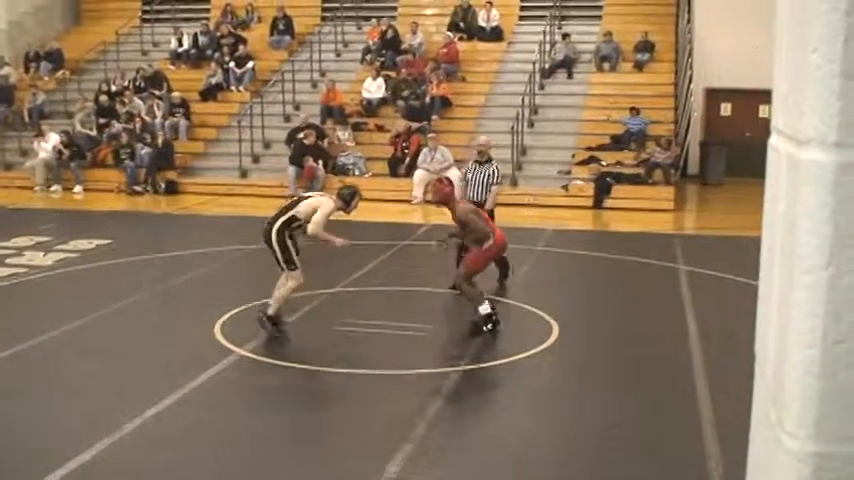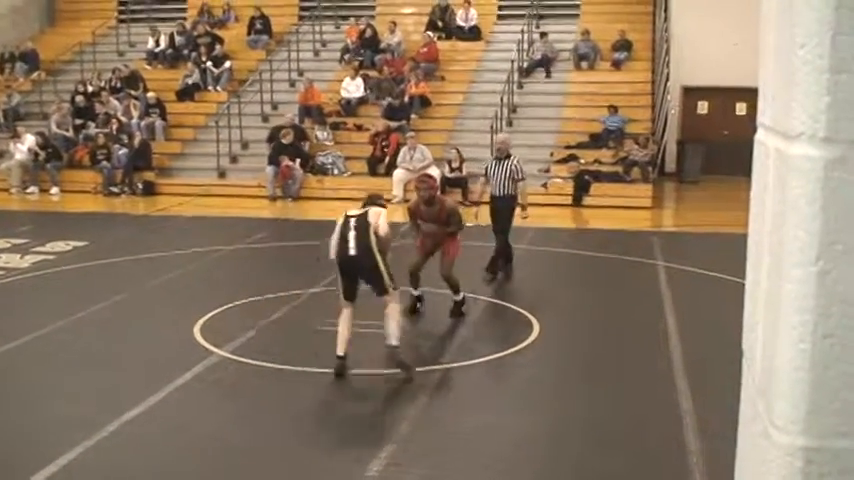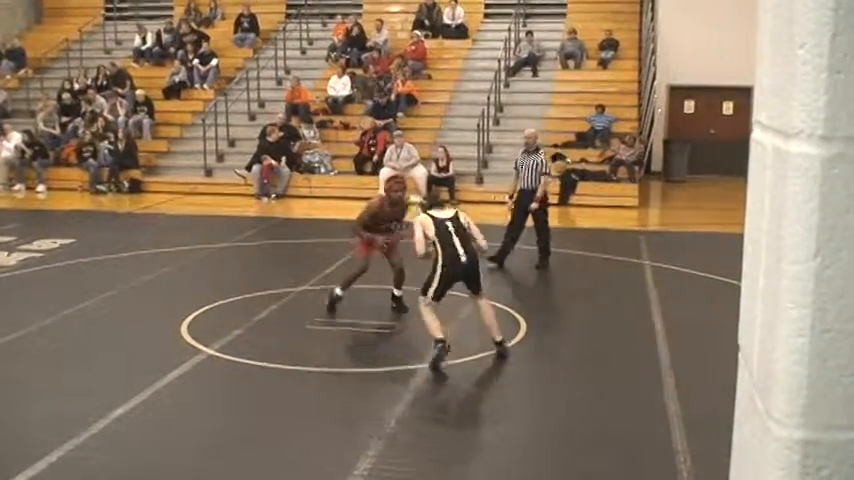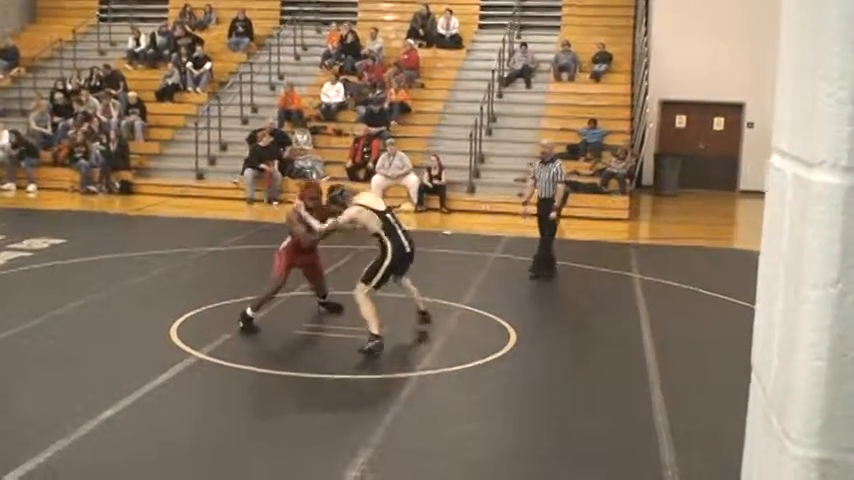
dt=0.7s
person 1, frame 1
left shoulder: (323, 199)
right shoulder: (329, 203)
right elbow: (312, 230)
left wrist: (317, 233)
right wrist: (334, 240)
left hip: (277, 228)
right hip: (278, 233)
left knee: (290, 272)
right knee: (296, 279)
left ankle: (274, 314)
right ankle: (269, 316)
person 1, frame 2
left shoulder: (345, 218)
right shoulder: (380, 211)
left elbow: (333, 255)
right elbow: (383, 232)
right wrist: (385, 250)
left hip: (345, 261)
right hip: (368, 257)
left knee: (347, 309)
right knee: (393, 302)
left ankle: (340, 360)
right ankle: (394, 349)
person 1, frame 3
left shoulder: (421, 219)
right shoulder: (460, 215)
left elbow: (421, 252)
right elbow: (483, 246)
left hip: (447, 265)
right hip: (470, 261)
left knee: (425, 305)
right knee: (480, 298)
left ankle: (440, 343)
right ankle: (500, 344)
person 1, frame 4
left shoulder: (352, 213)
right shoulder: (370, 195)
left elbow: (322, 229)
left hip: (392, 253)
right hip: (407, 247)
left knee: (361, 293)
right knee: (401, 278)
left ankle: (375, 339)
right ankle: (423, 313)
person 2, frame 1
left shoulder: (461, 211)
right shoulder: (459, 207)
left elbow: (484, 232)
left wrist: (465, 239)
right wrist: (453, 235)
left hip: (491, 242)
right hip: (494, 241)
left knee: (461, 280)
right knee: (466, 277)
left ankle: (488, 318)
right ankle: (488, 312)
person 2, frame 2
left shoulder: (449, 206)
right shoulder: (413, 207)
left elbow: (458, 226)
right elbow: (413, 222)
left wrist: (439, 231)
right wrist: (420, 237)
left hip: (449, 236)
right hip: (429, 236)
left knee: (446, 273)
right knee: (414, 268)
left ankle: (459, 301)
right ankle: (417, 298)
person 2, frame 3
left shoulder: (403, 205)
right shoulder: (375, 206)
right elbow: (356, 228)
left wrist: (397, 234)
right wrist: (375, 238)
left hip: (387, 236)
right hip: (367, 235)
left knee: (399, 266)
right knee: (362, 267)
left ankle: (397, 298)
right ankle: (336, 295)
person 2, frame 4
left shoulder: (325, 211)
right shoulder: (294, 216)
right elbow: (306, 242)
left hip: (310, 253)
right hip: (290, 253)
left knee: (321, 288)
right knee: (274, 288)
left ankle: (323, 302)
right ankle: (247, 317)
person 3, frame 1
left shoulder: (493, 168)
right shoulder: (470, 166)
left elbow: (493, 193)
left wrist: (486, 212)
left hip: (484, 208)
right knee: (463, 245)
left ankle: (504, 273)
person 3, frame 2
left shoulder: (514, 163)
right shoulder: (490, 162)
left elbow: (521, 186)
right elbow: (483, 183)
left wrist: (523, 207)
right wrist: (477, 203)
left hip: (508, 201)
right hip: (494, 200)
left knee: (501, 234)
right knee: (498, 233)
left ankle: (492, 269)
right ankle: (507, 263)
person 3, frame 3
left shoulder: (542, 157)
right shoulder: (521, 155)
left elbow: (544, 181)
left wrist: (537, 201)
right wrist: (511, 196)
left hip: (537, 196)
right hip: (522, 194)
left knee: (541, 228)
right knee: (513, 226)
left ankle: (544, 259)
right ankle: (500, 257)
person 3, frame 4
left shoulder: (558, 166)
right shoulder: (538, 165)
left elbow: (561, 189)
right elbow: (531, 185)
left wrist: (555, 209)
right wrist: (525, 203)
left hip: (552, 203)
right hip: (542, 202)
left knee: (547, 236)
right knee: (544, 235)
left ankle: (539, 268)
right ankle: (549, 265)
